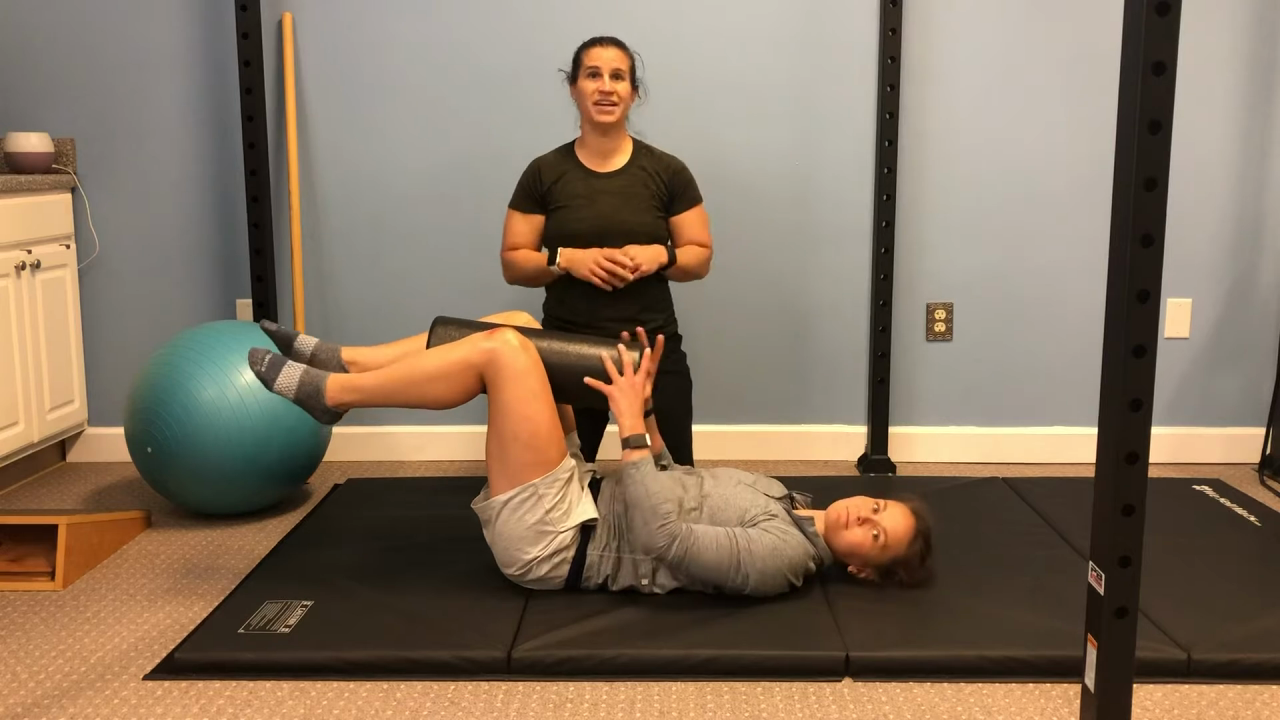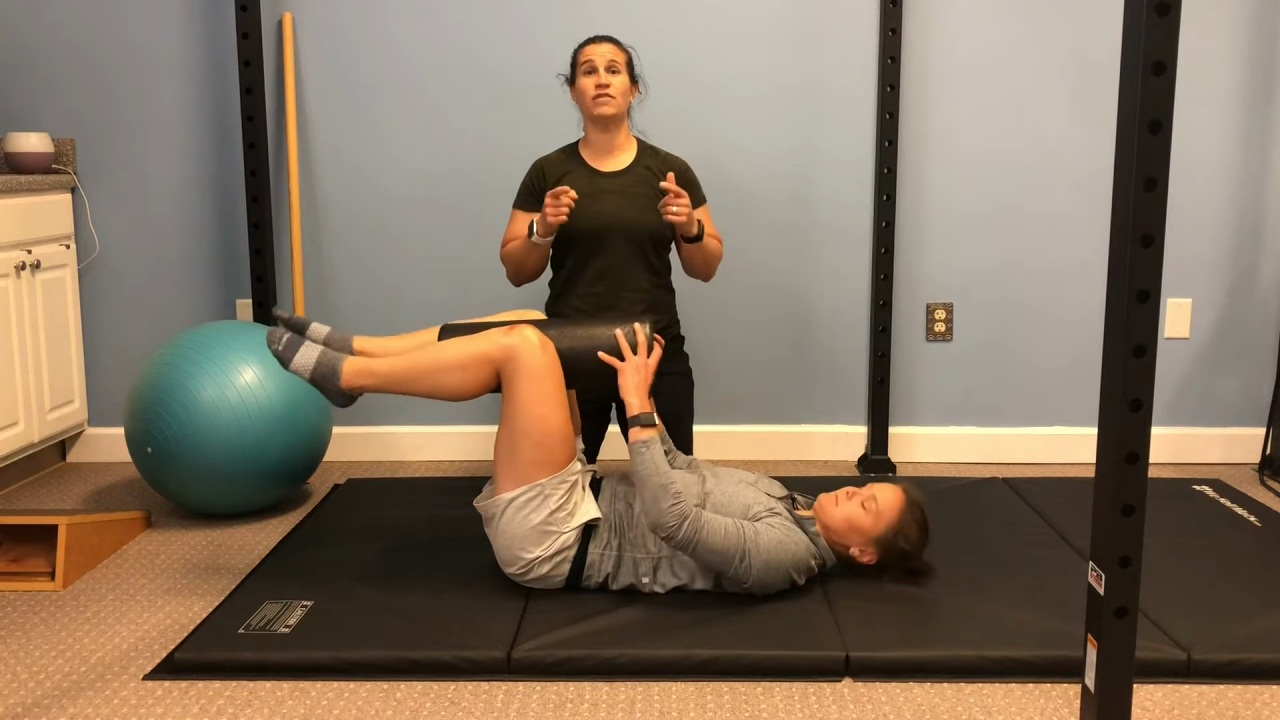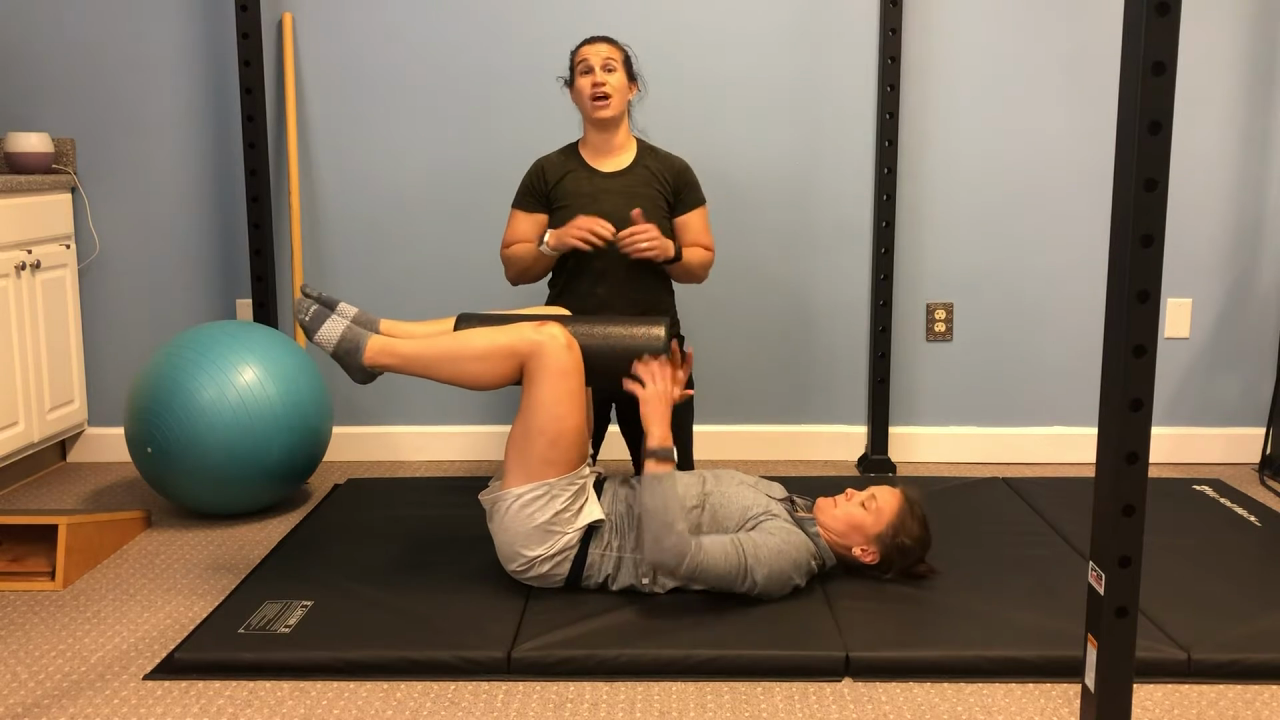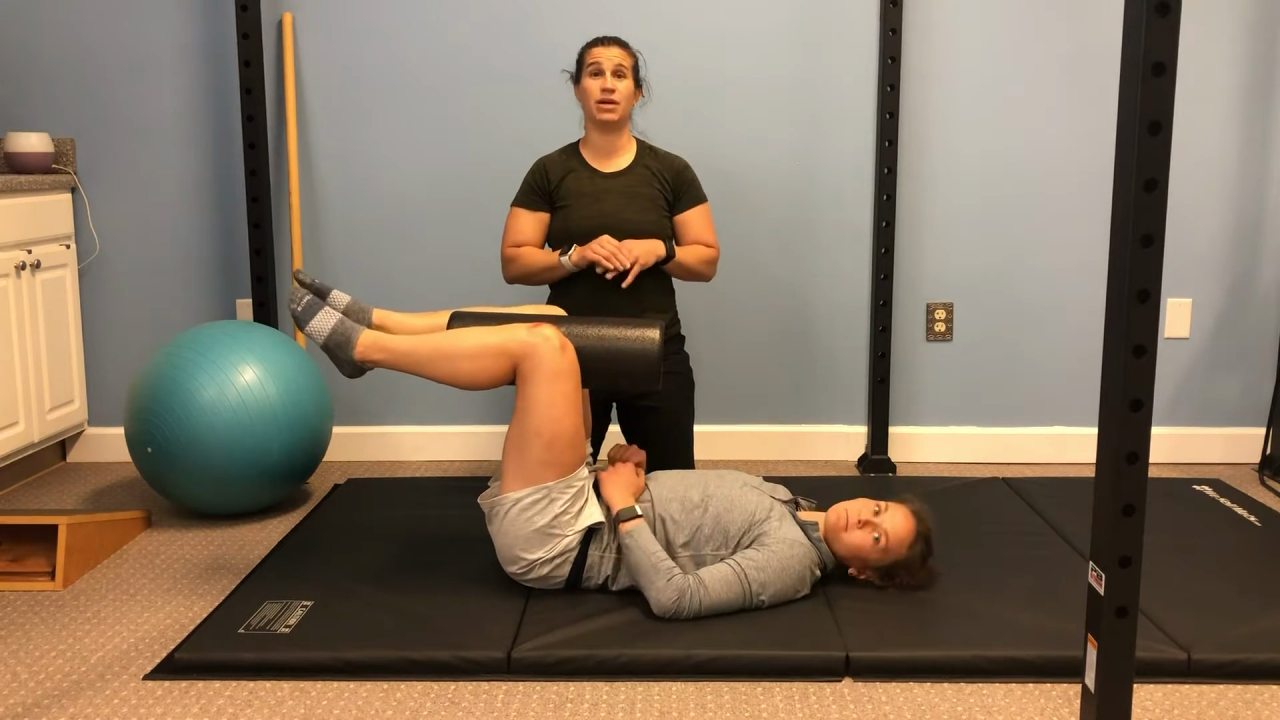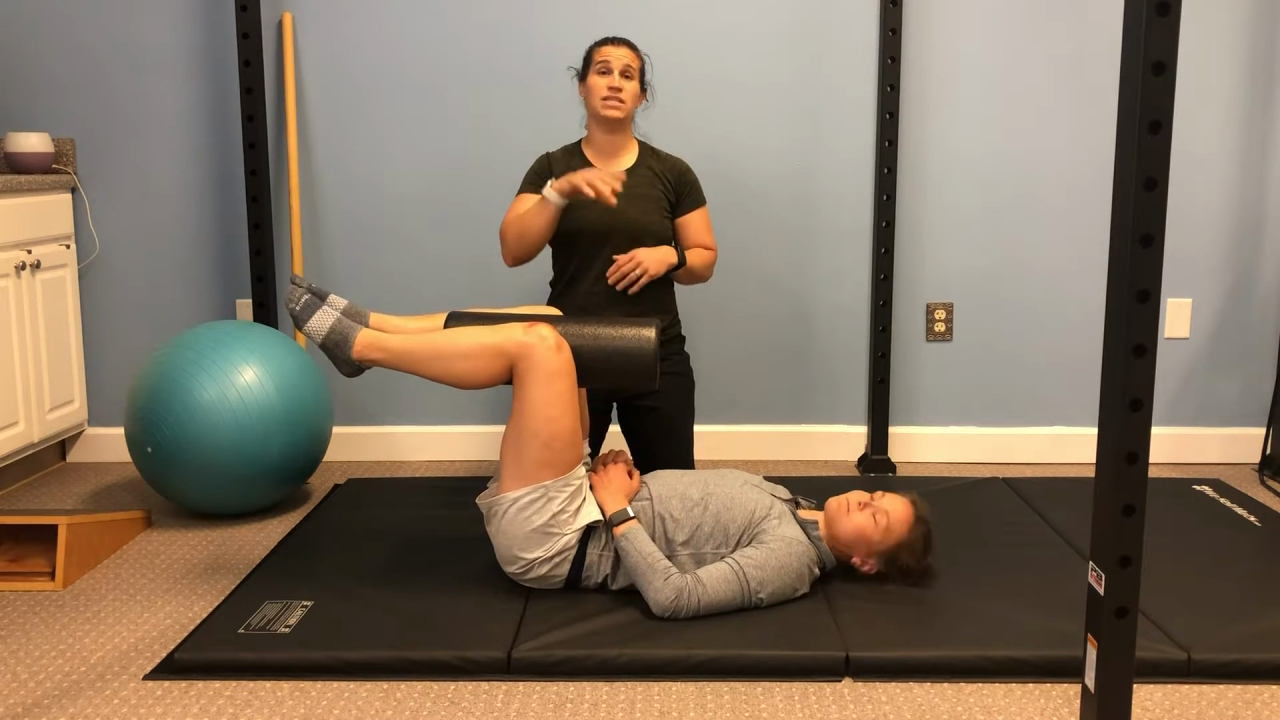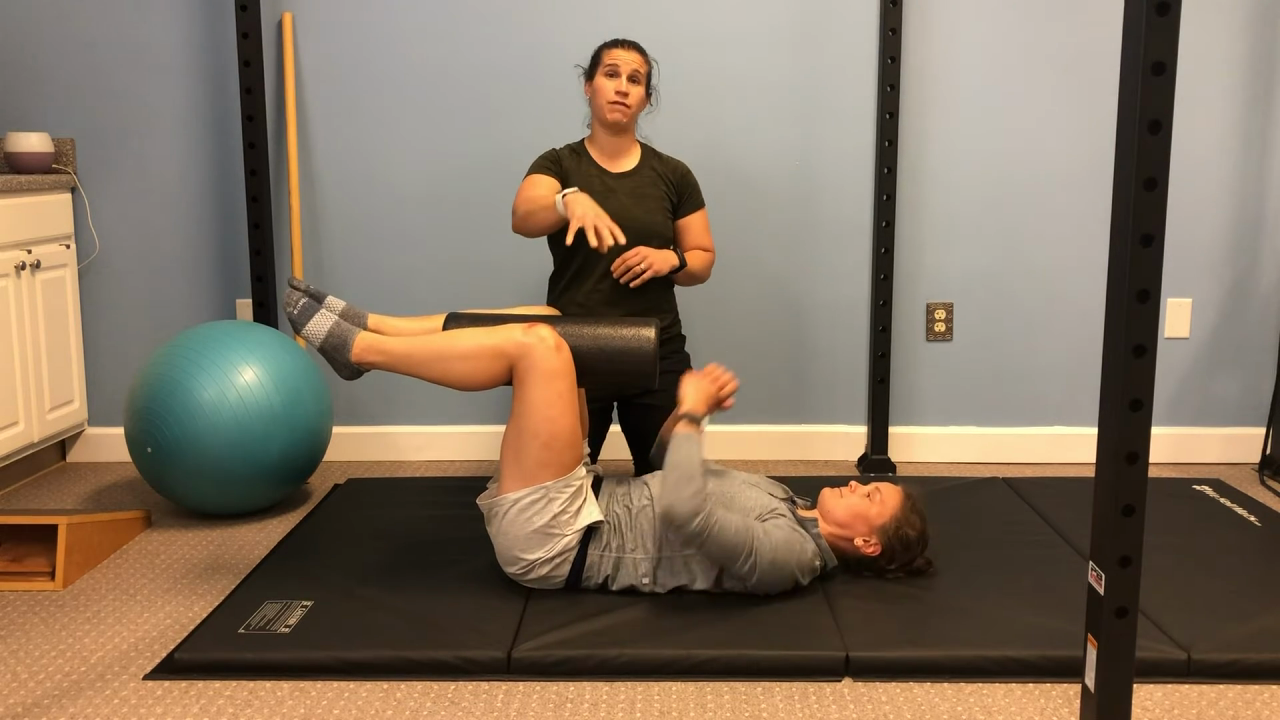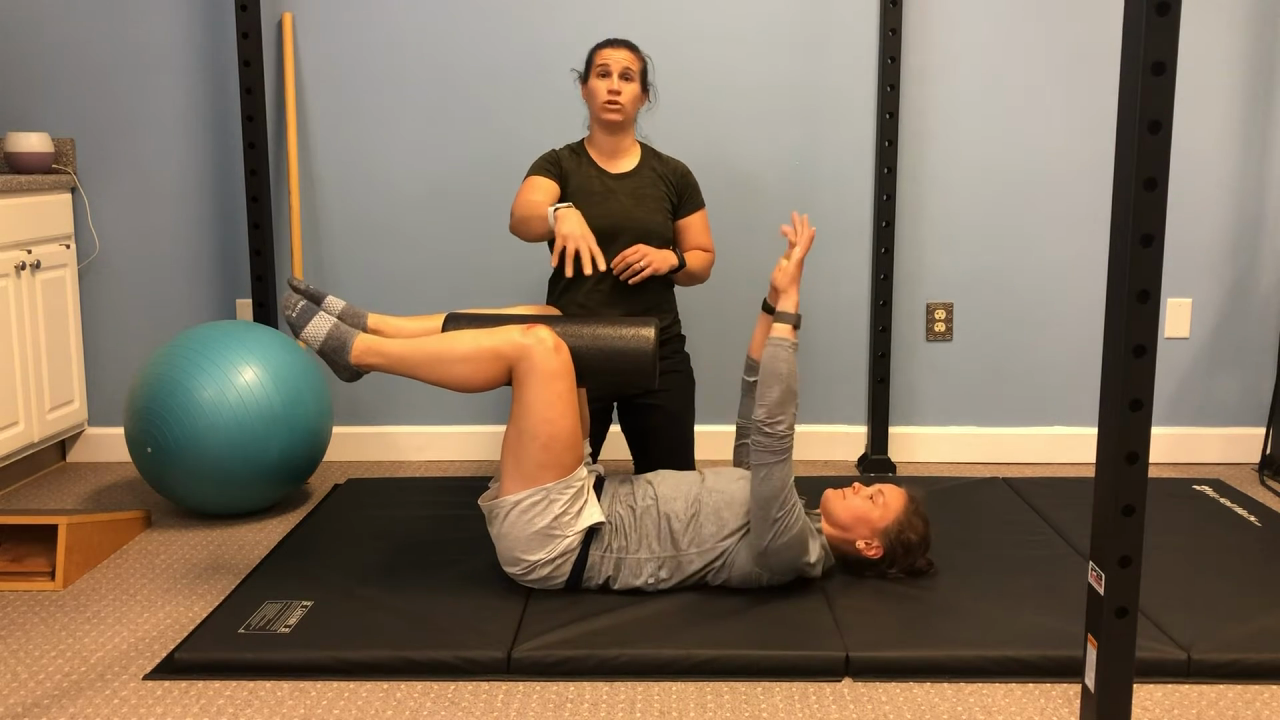
dt=0.7s
person 1, frame 1
left shoulder: (784, 556)
right shoulder: (789, 505)
left elbow: (660, 537)
left wrist: (630, 425)
right wrist: (645, 406)
left hip: (548, 542)
right hip: (584, 497)
left knee: (503, 351)
right knee: (516, 325)
left ankle: (327, 394)
right ankle: (338, 360)
person 1, frame 2
left shoulder: (784, 553)
right shoulder: (787, 504)
left elbow: (669, 519)
right elbow: (682, 476)
left wrist: (636, 407)
right wrist: (645, 400)
left hip: (548, 540)
right hip: (585, 499)
left knee: (524, 348)
right knee: (531, 324)
left ankle: (343, 375)
right ankle: (349, 348)
person 1, frame 3
left shoulder: (786, 555)
right shoulder: (787, 507)
left elbow: (669, 550)
left wrist: (657, 432)
right wrist: (663, 408)
left hip: (549, 540)
right hip: (590, 501)
left knee: (548, 343)
right knee: (553, 321)
left ankle: (366, 351)
right ankle: (370, 330)
person 1, frame 4
left shoulder: (792, 562)
right shoulder: (786, 504)
left elbow: (673, 596)
left wrist: (624, 507)
right wrist: (634, 473)
left hip: (552, 540)
right hip: (589, 504)
left knee: (541, 345)
right knee: (549, 320)
left ankle: (358, 346)
right ankle: (364, 319)
person 1, frame 5
left shoulder: (791, 559)
right shoulder: (783, 503)
left elbow: (673, 595)
left wrist: (617, 510)
right wrist: (626, 479)
left hip: (553, 539)
right hip: (584, 505)
left knee: (537, 343)
right knee: (545, 323)
left ankle: (358, 344)
right ankle: (364, 324)
person 1, frame 6
left shoulder: (791, 555)
right shoulder: (783, 505)
left elbow: (682, 510)
left wrist: (691, 414)
right wrist: (689, 414)
left hip: (551, 541)
right hip: (591, 502)
left knee: (538, 345)
right knee: (546, 320)
left ankle: (356, 347)
right ankle: (363, 324)
person 1, frame 7
left shoulder: (794, 550)
right shoulder: (798, 518)
left elbow: (771, 434)
right elbow: (754, 412)
left wrist: (787, 307)
right wrist: (772, 305)
left hip: (553, 542)
right hip: (591, 503)
left knee: (536, 346)
right knee: (542, 321)
left ankle: (355, 350)
right ankle: (361, 326)
person 2, frame 1
left shoulder: (667, 171)
right shoulder: (544, 172)
left elbow: (700, 257)
right elbow: (513, 262)
left wrist: (661, 256)
right wrist: (566, 260)
person 2, frame 2
left shoulder: (669, 170)
right shoulder: (548, 172)
left elbow: (706, 268)
right elbow: (515, 272)
left wrist: (690, 228)
right wrist: (543, 230)
person 2, frame 3
left shoulder: (671, 171)
right shoulder: (547, 172)
left elbow: (701, 265)
right elbow: (514, 269)
left wrist: (667, 250)
right wrist: (555, 240)
person 2, frame 4
left shoulder: (671, 171)
right shoulder: (548, 172)
left elbow: (707, 260)
right elbow: (513, 263)
left wrist: (658, 251)
right wrist: (576, 256)
left hip: (656, 356)
person 2, frame 5
left shoulder: (673, 173)
right shoulder: (552, 168)
left elbow: (705, 260)
right elbow: (512, 251)
left wrist: (670, 257)
right wrist: (562, 189)
left hip: (657, 357)
person 2, frame 6
left shoulder: (672, 174)
right shoulder: (557, 164)
left elbow: (703, 260)
right elbow: (523, 217)
left wrist: (670, 260)
right wrist: (571, 200)
left hip: (657, 356)
person 2, frame 7
left shoulder: (673, 175)
right shoulder: (557, 165)
left elbow: (703, 260)
right elbow: (520, 220)
left wrist: (670, 260)
right wrist: (562, 214)
left hip: (658, 356)
